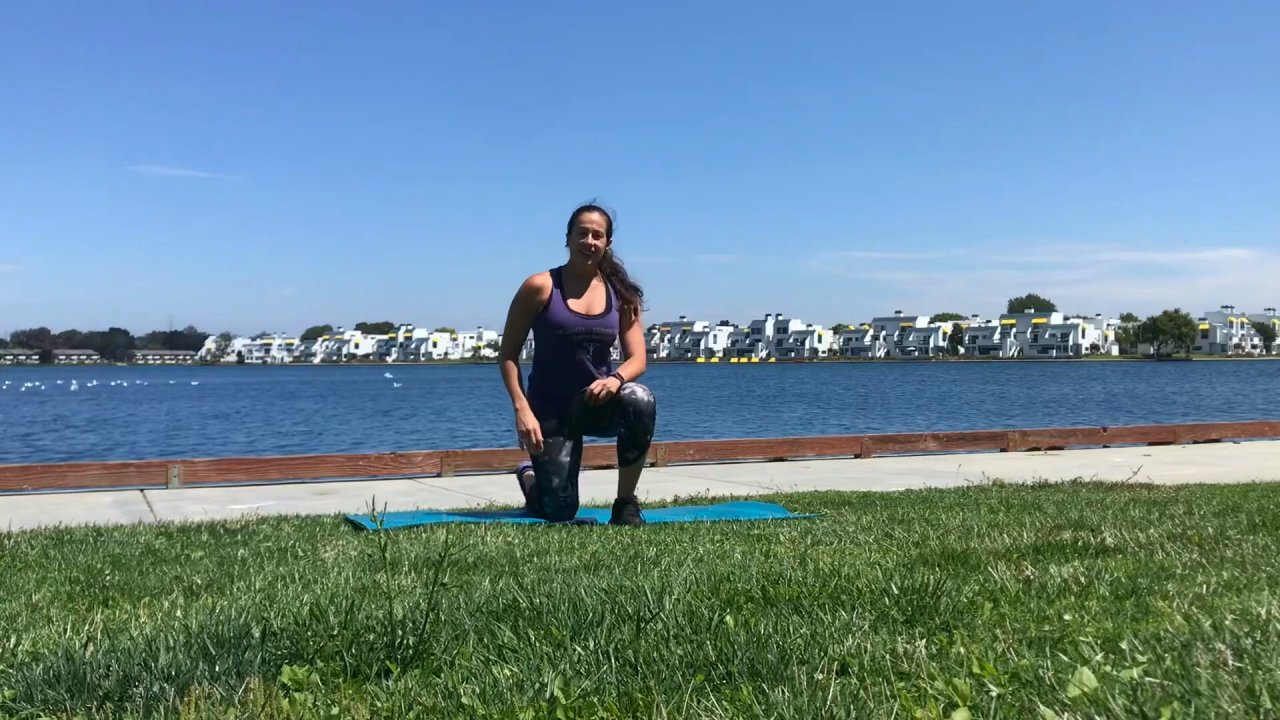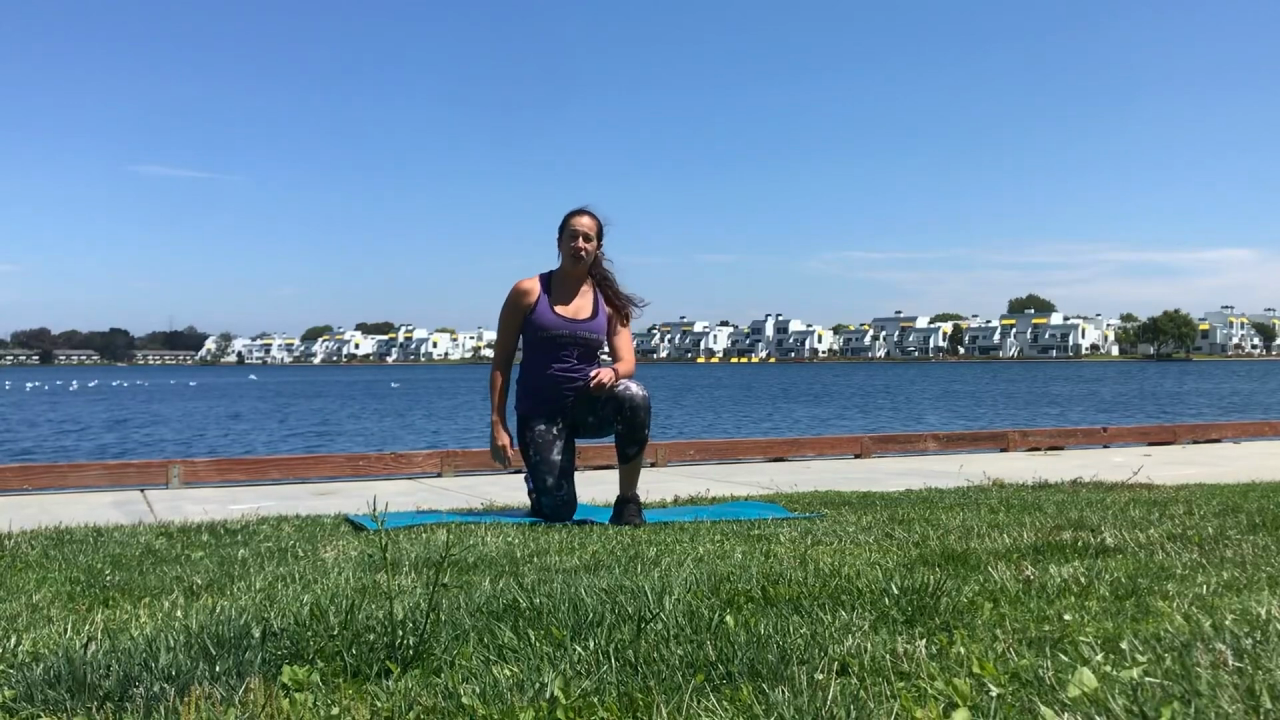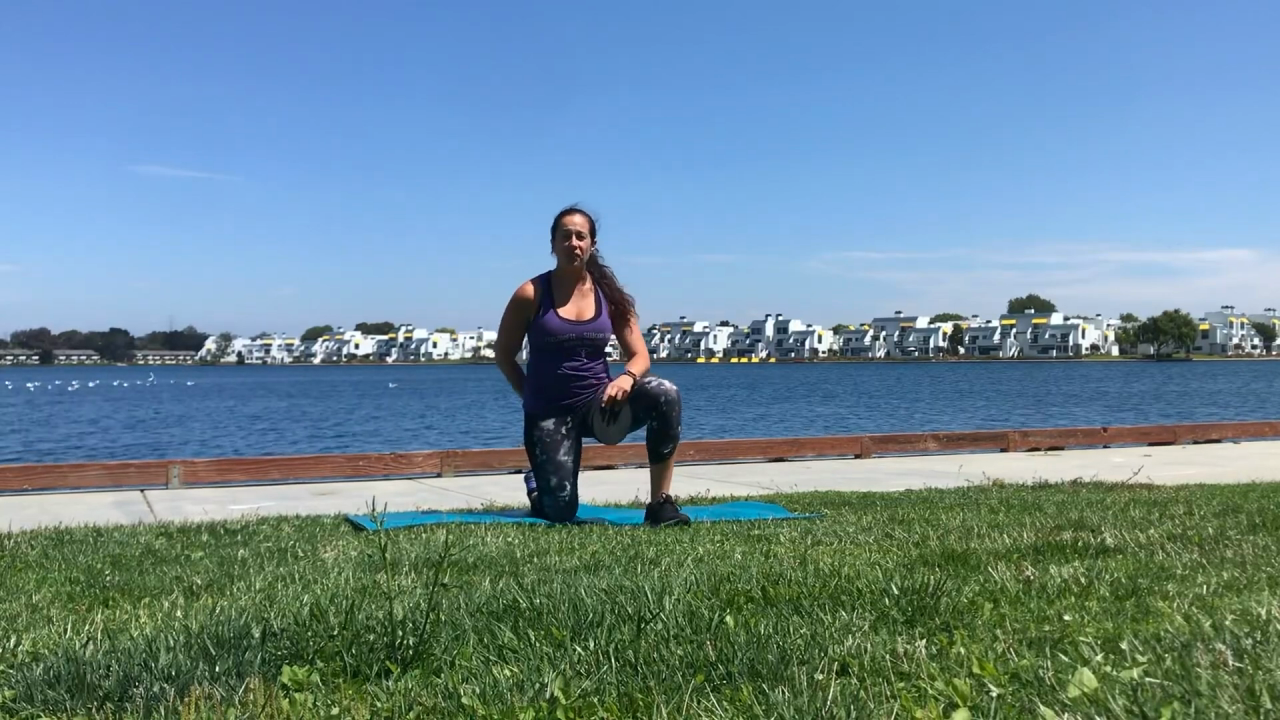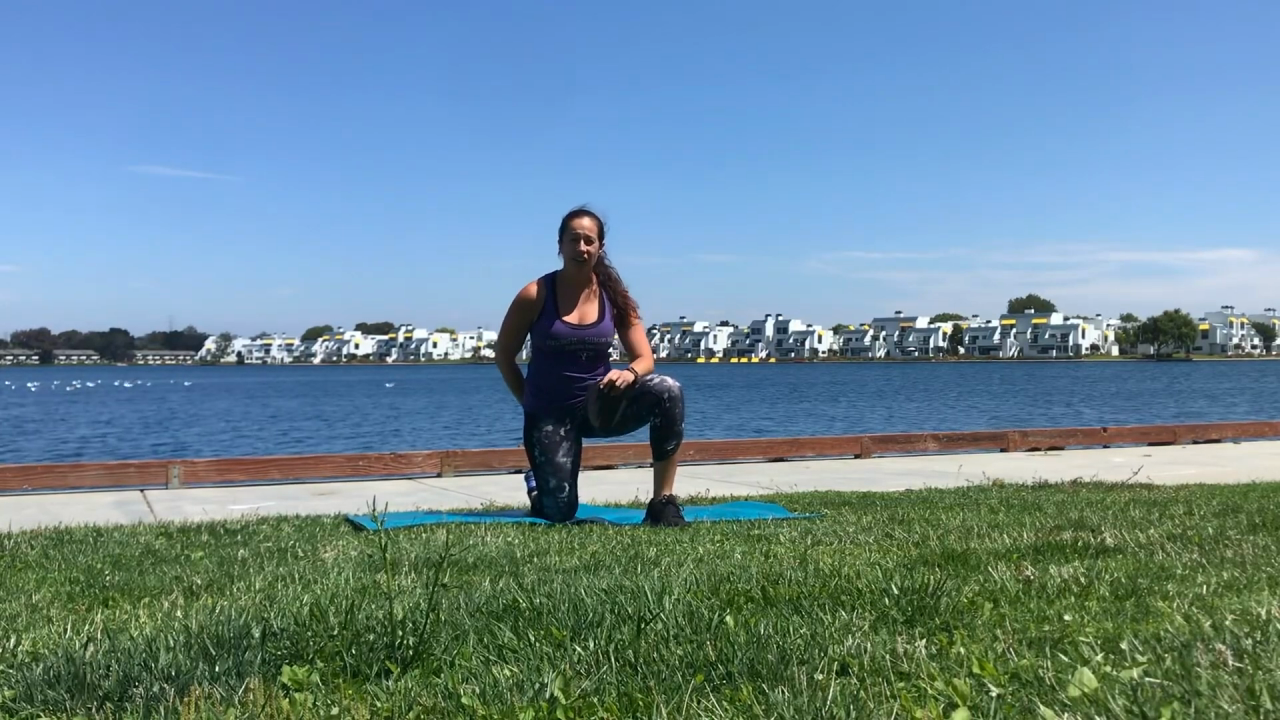
dt=1s
person 1, frame 1
left shoulder: (621, 294)
right shoulder: (540, 287)
left elbow: (637, 359)
right elbow: (509, 354)
left wrist: (615, 379)
right wrist: (523, 410)
left hip: (598, 403)
right hip: (550, 411)
left knee: (640, 400)
right knee: (560, 511)
left ankle: (626, 502)
right ankle: (530, 476)
person 1, frame 2
left shoulder: (610, 301)
right shoulder: (528, 292)
left elbow: (627, 362)
right elbow: (501, 362)
left wrist: (611, 372)
right wrist: (497, 424)
left hip: (589, 406)
right hip: (540, 413)
left knee: (634, 396)
right knee: (559, 511)
left ankle: (628, 501)
right ankle: (538, 486)
person 1, frame 3
left shoulder: (610, 296)
right shoulder: (531, 295)
left elbow: (640, 355)
right elbow: (504, 356)
left wrist: (627, 378)
right wrist: (533, 400)
left hip: (598, 402)
right hip: (550, 413)
left knee: (664, 394)
right knee: (560, 511)
left ankle: (660, 503)
right ankle: (537, 486)
person 1, frame 4
left shoulder: (614, 296)
right shoulder: (535, 296)
left elbow: (645, 358)
right elbow: (504, 355)
left wrist: (629, 373)
right wrist: (530, 403)
left hip: (599, 404)
right hip: (550, 413)
left knee: (667, 390)
right knee: (560, 512)
left ankle: (663, 502)
right ankle: (538, 487)
